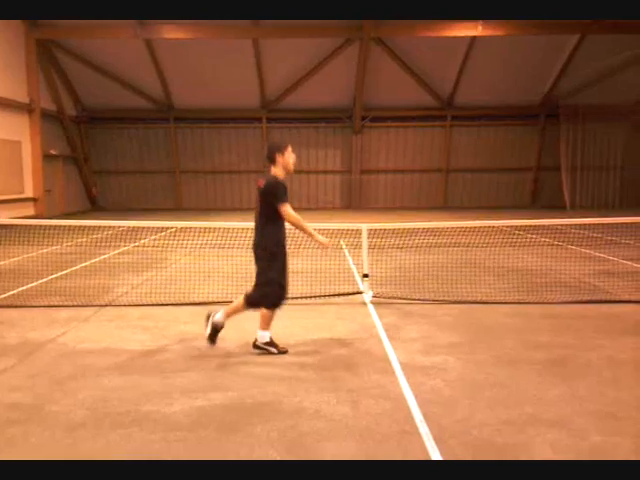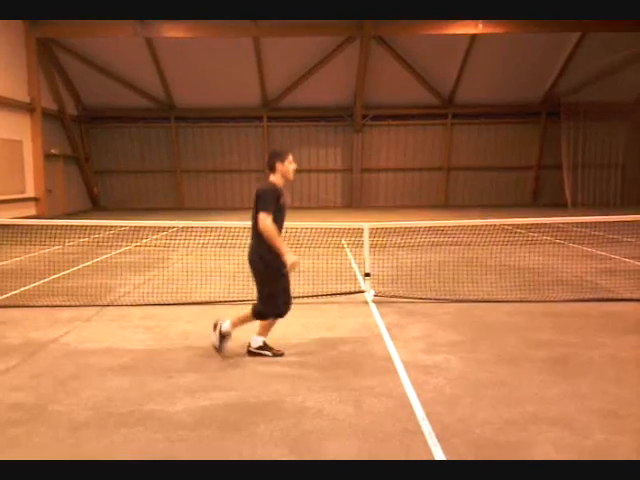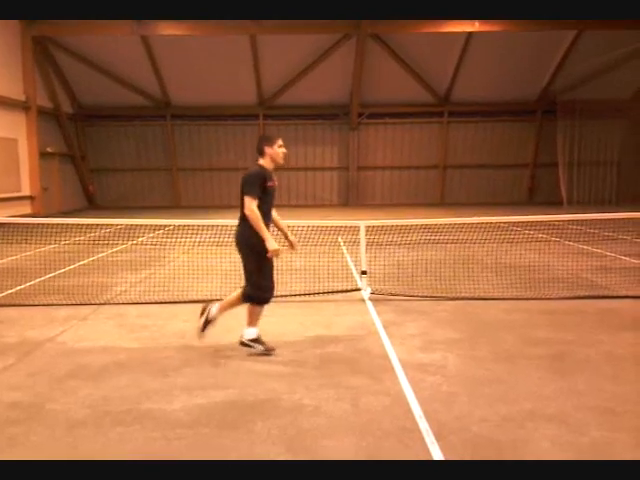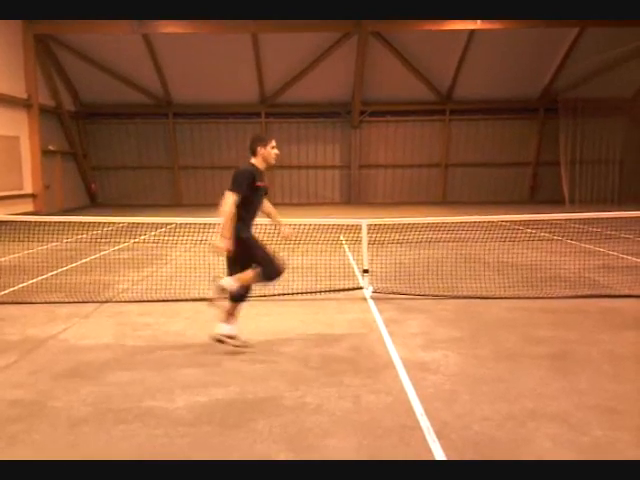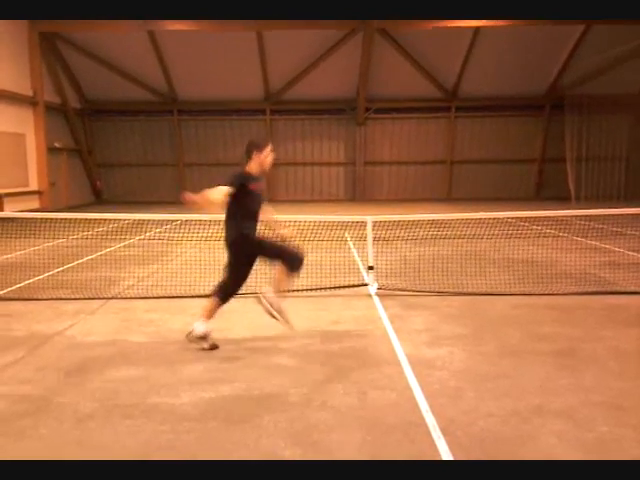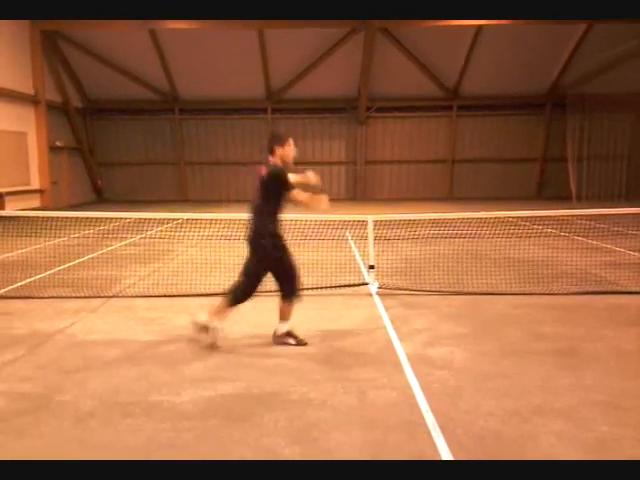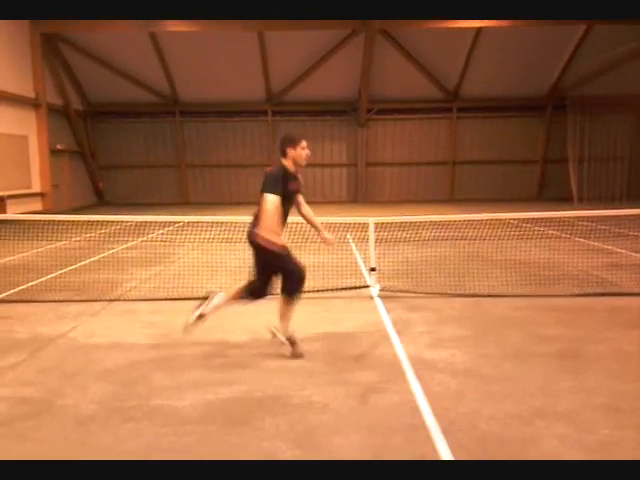
dt=0.3s
person 1, frame 1
left shoulder: (269, 182)
right shoulder: (274, 184)
right elbow: (288, 214)
right wrist: (315, 235)
left hip: (273, 246)
right hip: (268, 247)
left knee: (276, 292)
right knee: (262, 293)
left ankle: (263, 338)
right ankle: (218, 318)
person 1, frame 2
left shoulder: (276, 191)
right shoulder: (268, 191)
right elbow: (265, 225)
left wrist: (284, 254)
right wrist: (286, 253)
left hip: (271, 257)
right hip: (264, 257)
left knee: (280, 303)
right knee: (272, 305)
left ankle: (258, 343)
right ankle: (226, 327)
person 1, frame 3
left shoulder: (268, 176)
right shoulder: (254, 175)
right elbow: (250, 209)
left wrist: (287, 234)
right wrist: (268, 238)
left hip: (259, 242)
right hip: (250, 240)
left knee: (264, 288)
right knee: (259, 289)
left ankle: (250, 336)
right ankle: (214, 311)
person 1, frame 4
left shoulder: (259, 174)
right shoulder: (245, 173)
left elbow: (262, 203)
right elbow: (228, 203)
left wrist: (281, 224)
right wrist: (224, 236)
left hip: (243, 234)
right hip: (237, 236)
left knee: (242, 285)
right knee: (273, 268)
left ankle: (225, 329)
right ankle: (230, 284)
person 1, frame 5
left shoulder: (257, 180)
right shoulder: (241, 177)
left elbow: (261, 210)
right elbow: (220, 193)
left wrist: (278, 227)
right wrist: (201, 199)
left hip: (245, 238)
right hip: (241, 238)
left knee: (229, 286)
right knee: (294, 258)
left ankle: (199, 330)
right ankle: (272, 298)
person 1, frame 6
left shoulder: (277, 172)
right shoulder: (276, 173)
right elbow: (299, 198)
left wrist: (305, 178)
right wrist: (317, 200)
left hip: (272, 237)
right hip: (265, 238)
left knee: (289, 281)
right knee: (247, 286)
left ankle: (282, 331)
right ankle: (210, 324)
person 1, frame 7
left shoulder: (293, 176)
right shoulder: (276, 175)
left elbow: (301, 205)
right elbow: (271, 204)
left wrist: (321, 230)
right wrist: (271, 232)
left hip: (270, 237)
right hip: (264, 236)
left knee: (260, 287)
right knee: (295, 274)
left ankle: (214, 303)
right ankle: (282, 331)
